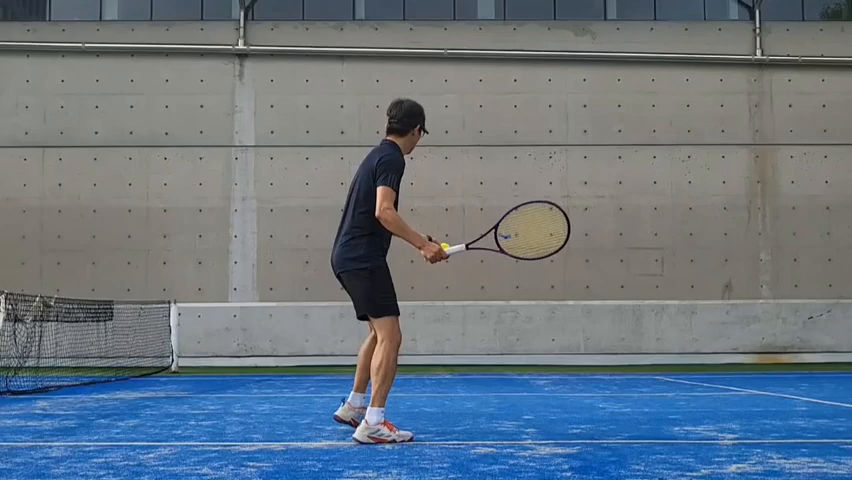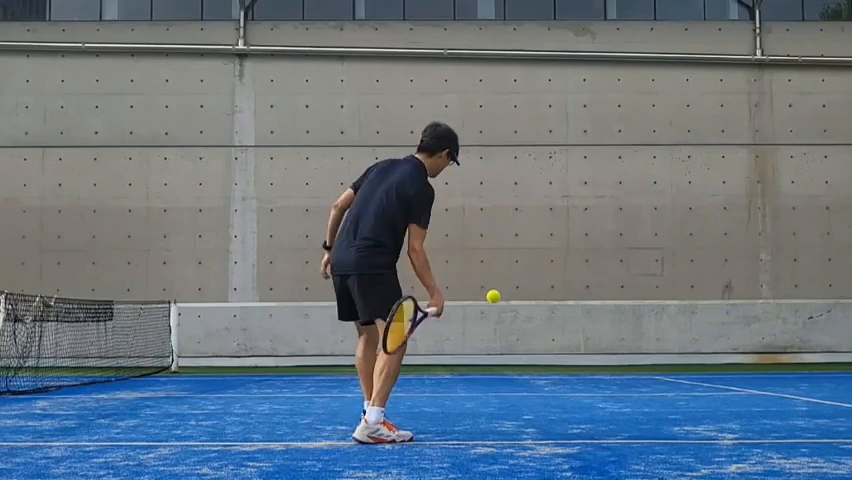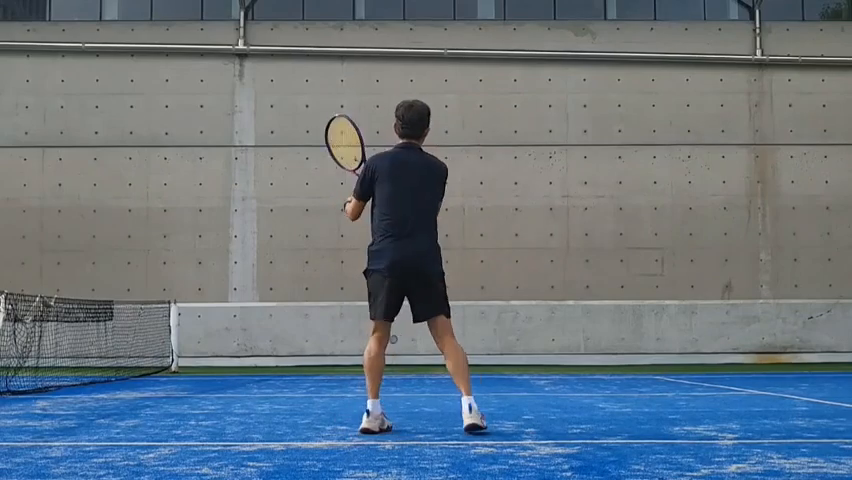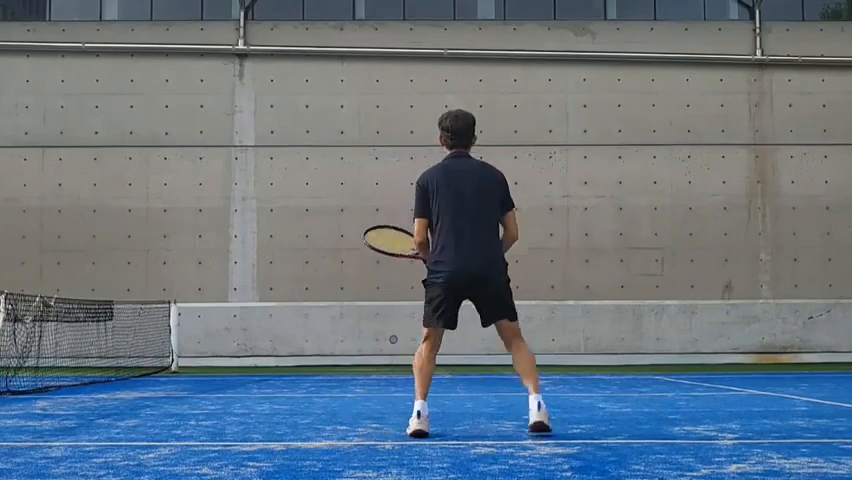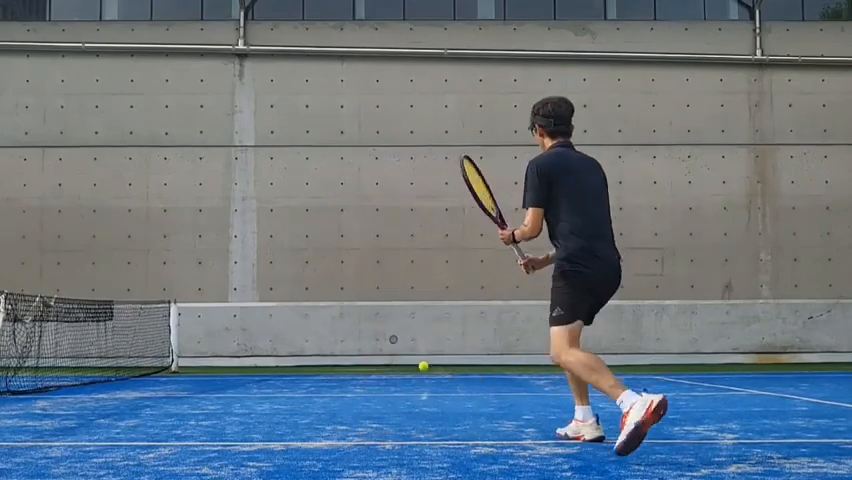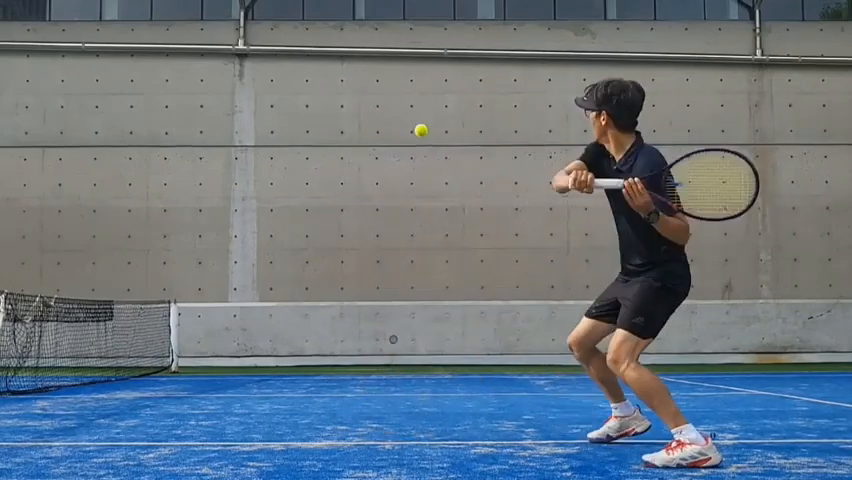
dt=0.5s
person 1, frame 1
left shoulder: (379, 156)
right shoulder: (390, 159)
right elbow: (384, 212)
left wrist: (418, 238)
right wrist: (421, 243)
left hip: (350, 257)
right hip: (363, 258)
left knee: (377, 334)
right knee: (390, 337)
left ankle: (353, 406)
right ankle: (373, 423)
person 1, frame 2
left shoulder: (384, 167)
right shoulder: (422, 188)
left elbow: (338, 206)
right elbow: (416, 250)
left wrist: (330, 249)
right wrist: (434, 291)
left hip: (343, 263)
right hip: (371, 266)
left knee: (368, 336)
left ankle: (370, 412)
right ankle: (373, 422)
person 1, frame 3
left shoulder: (377, 163)
right shoulder: (438, 168)
left elbow: (353, 213)
left wrist: (350, 204)
left hip: (385, 261)
right hip: (426, 262)
left knee: (378, 336)
right knee: (445, 336)
left ankle: (372, 412)
right ankle: (469, 407)
person 1, frame 4
left shoulder: (429, 178)
right shoulder: (494, 175)
left elbow: (420, 239)
right elbow: (512, 233)
left wrist: (430, 260)
left hip: (446, 272)
right hip: (490, 271)
left knee: (429, 343)
right knee: (514, 342)
left ankle: (420, 414)
right ankle: (536, 405)
person 1, frame 5
left shoulder: (541, 164)
right shoulder: (592, 166)
left elbow: (531, 228)
left wrist: (510, 234)
right wrist: (546, 260)
left hip: (578, 267)
right hip: (606, 266)
left knee: (564, 350)
right knee: (562, 338)
left ankle: (637, 403)
right ankle: (585, 420)
person 1, frame 6
left shoulder: (651, 164)
right shoulder: (602, 152)
left elbow: (683, 235)
right elbow: (561, 178)
left wrist: (649, 210)
right wrist: (574, 179)
left hip: (661, 278)
right hip: (632, 275)
left knee: (620, 358)
right knee: (579, 342)
left ankle: (695, 443)
right ankle: (626, 416)
